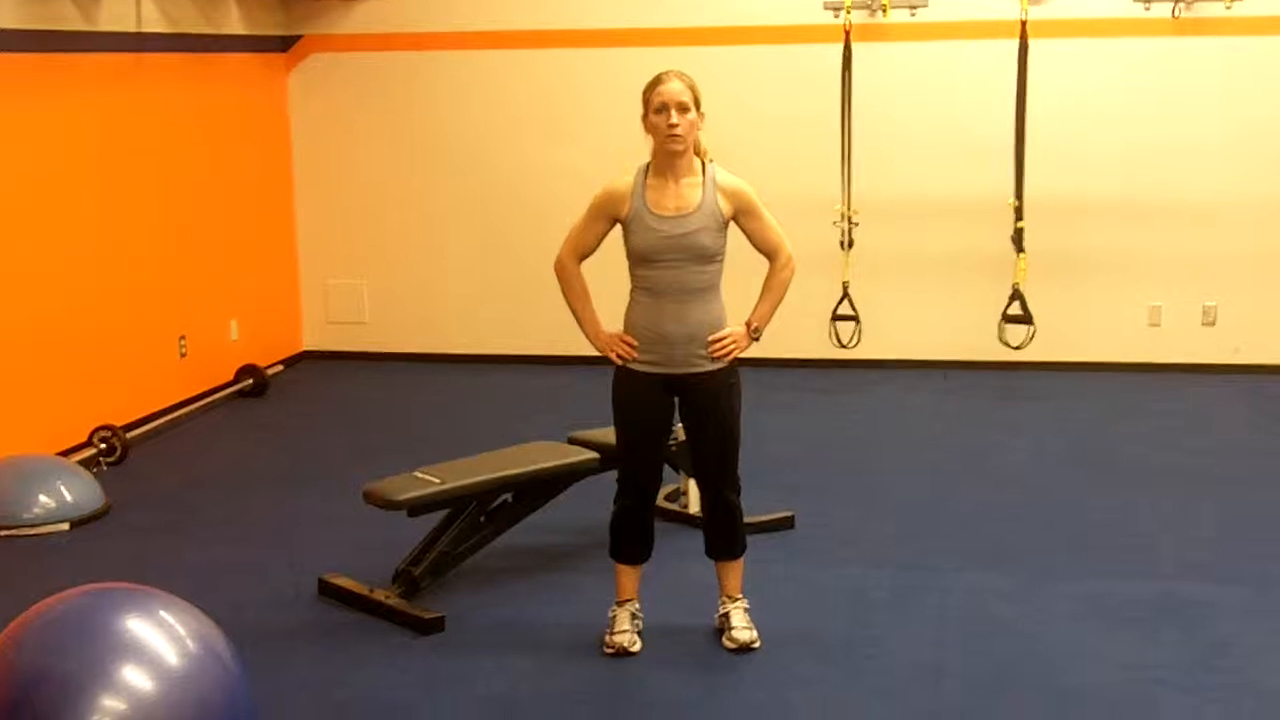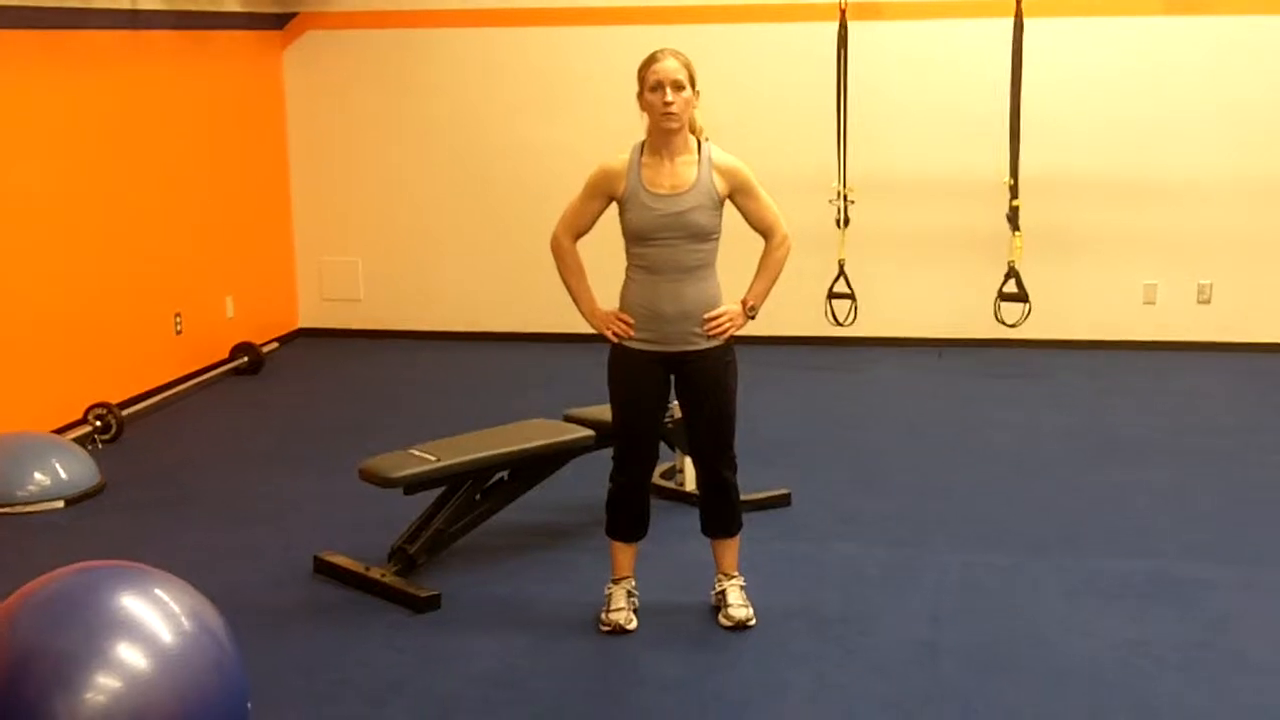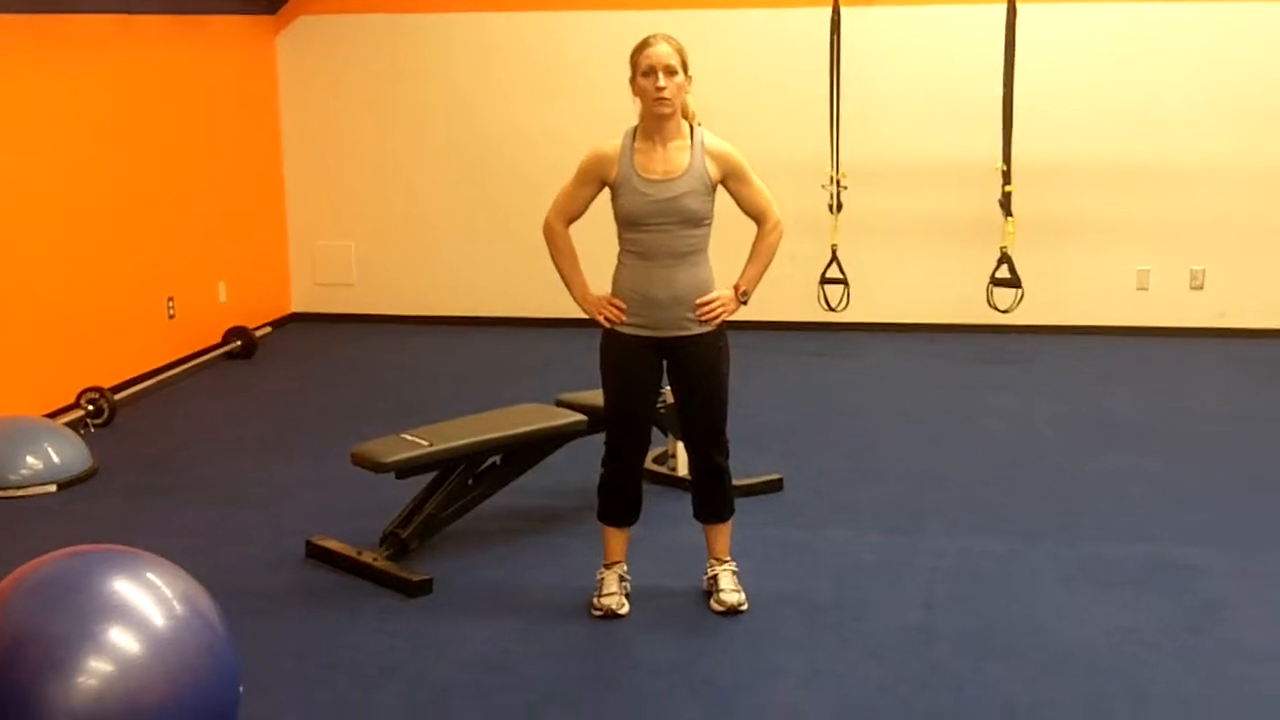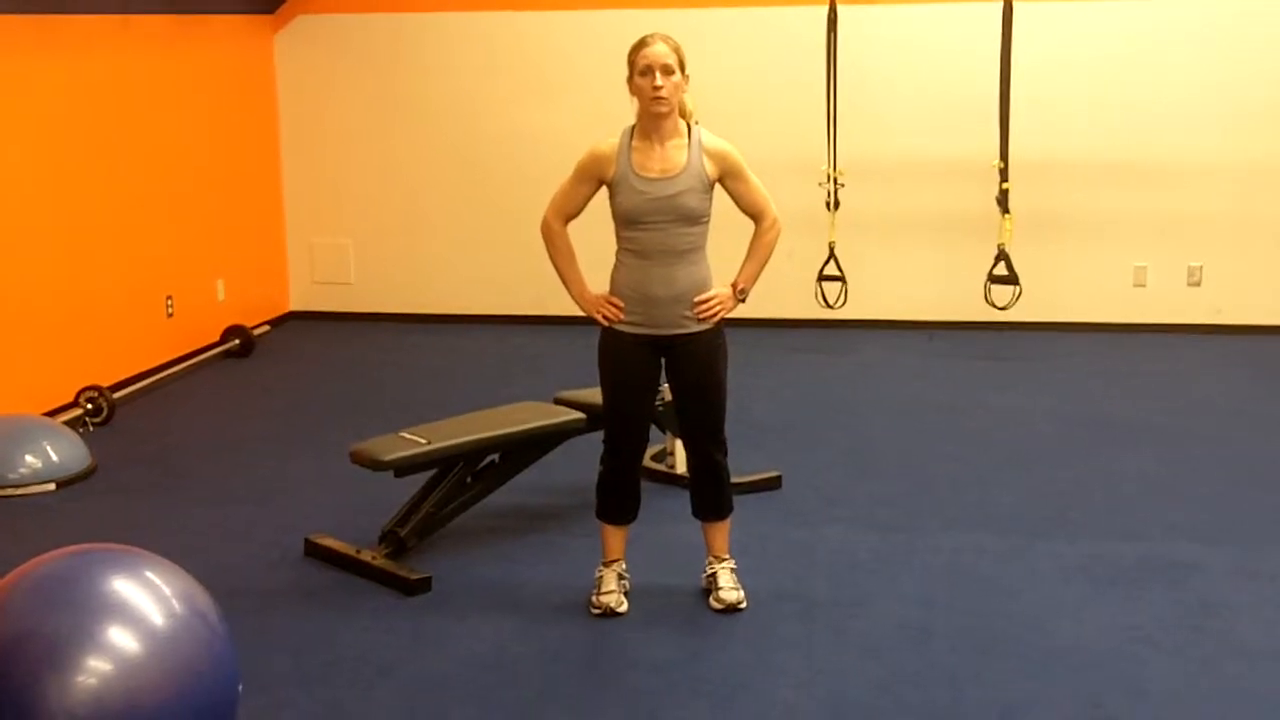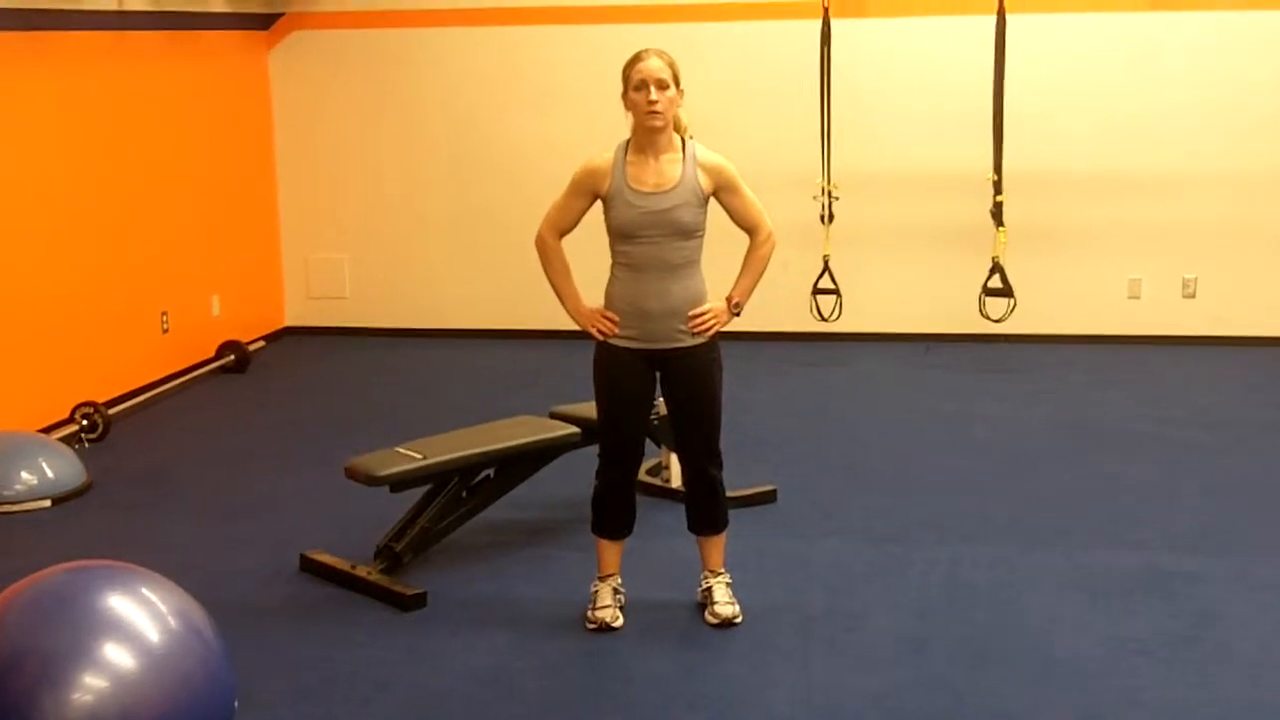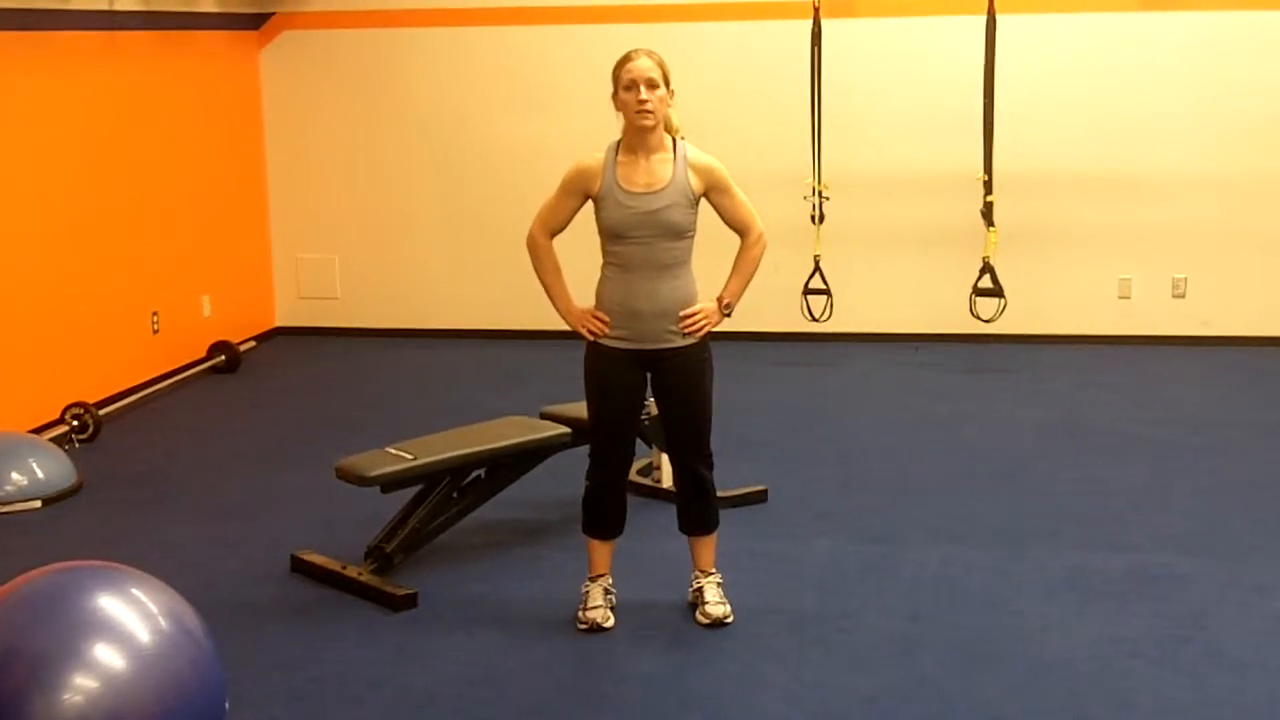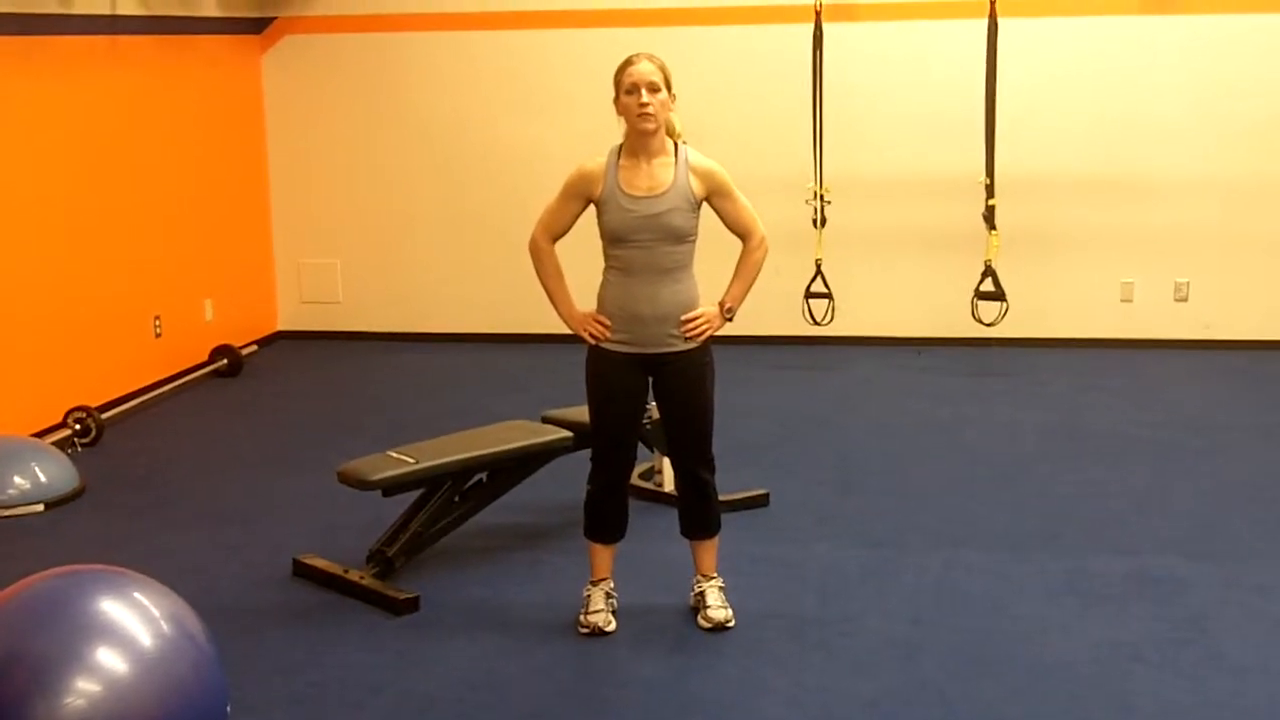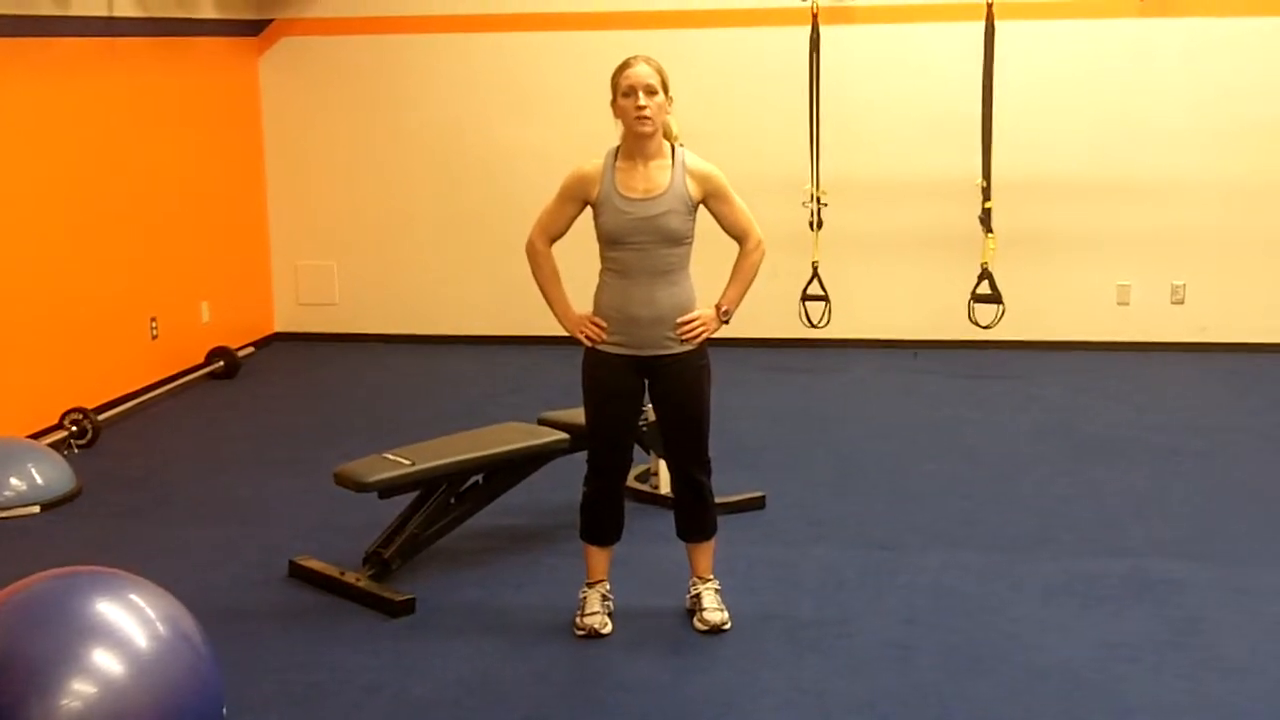
dt=0.4s
person 1, frame 1
left shoulder: (728, 190)
right shoulder: (621, 193)
left elbow: (783, 260)
right elbow: (567, 260)
left wrist: (752, 328)
right wrist: (596, 333)
left hip: (710, 365)
right hip: (641, 367)
left knee: (720, 486)
right knee: (636, 488)
left ankle: (732, 604)
right ankle: (625, 608)
person 1, frame 2
left shoulder: (723, 168)
right shoulder: (616, 172)
left elbow: (778, 238)
right elbow: (563, 239)
left wrist: (748, 307)
right wrist: (592, 311)
left hip: (706, 343)
right hip: (637, 345)
left knee: (716, 464)
right knee: (631, 465)
left ankle: (729, 582)
right ankle: (621, 586)
person 1, frame 3
left shoulder: (716, 155)
right shoulder: (609, 158)
left elbow: (770, 224)
right elbow: (556, 224)
left wrist: (740, 292)
right wrist: (584, 296)
left hip: (698, 328)
right hip: (629, 330)
left knee: (708, 449)
right knee: (623, 450)
left ankle: (721, 568)
right ankle: (613, 571)
person 1, frame 4
left shoulder: (714, 153)
right shoulder: (607, 156)
left elbow: (768, 222)
right elbow: (554, 222)
left wrist: (738, 290)
right wrist: (582, 295)
left hip: (696, 327)
right hip: (627, 329)
left knee: (707, 447)
right knee: (622, 448)
left ankle: (720, 565)
right ankle: (612, 569)
person 1, frame 5
left shoulder: (708, 167)
right shoulder: (601, 170)
left elbow: (763, 234)
right elbow: (548, 236)
left wrist: (733, 303)
right wrist: (577, 308)
left hip: (691, 340)
right hip: (623, 342)
left knee: (702, 461)
right knee: (618, 462)
left ankle: (715, 579)
right ankle: (607, 584)
person 1, frame 6
left shoulder: (699, 167)
right shoulder: (592, 170)
left elbow: (754, 236)
right elbow: (539, 236)
left wrist: (724, 304)
right wrist: (568, 309)
left hip: (682, 340)
right hip: (613, 343)
left knee: (693, 461)
right knee: (608, 463)
left ankle: (706, 580)
right ankle: (598, 584)
person 1, frame 7
left shoulder: (701, 172)
right shoulder: (594, 175)
left elbow: (755, 240)
right elbow: (541, 241)
left wrist: (726, 309)
right wrist: (570, 313)
left hip: (683, 345)
right hip: (615, 347)
left knee: (695, 466)
right knee: (610, 467)
left ankle: (708, 584)
right ankle: (600, 588)
person 1, frame 8
left shoulder: (697, 174)
right shoulder: (590, 177)
left elbow: (752, 243)
right elbow: (538, 243)
left wrist: (722, 311)
right wrist: (566, 315)
left hip: (679, 347)
right hip: (610, 349)
left knee: (690, 468)
right knee: (605, 469)
left ankle: (703, 586)
right ankle: (595, 590)
